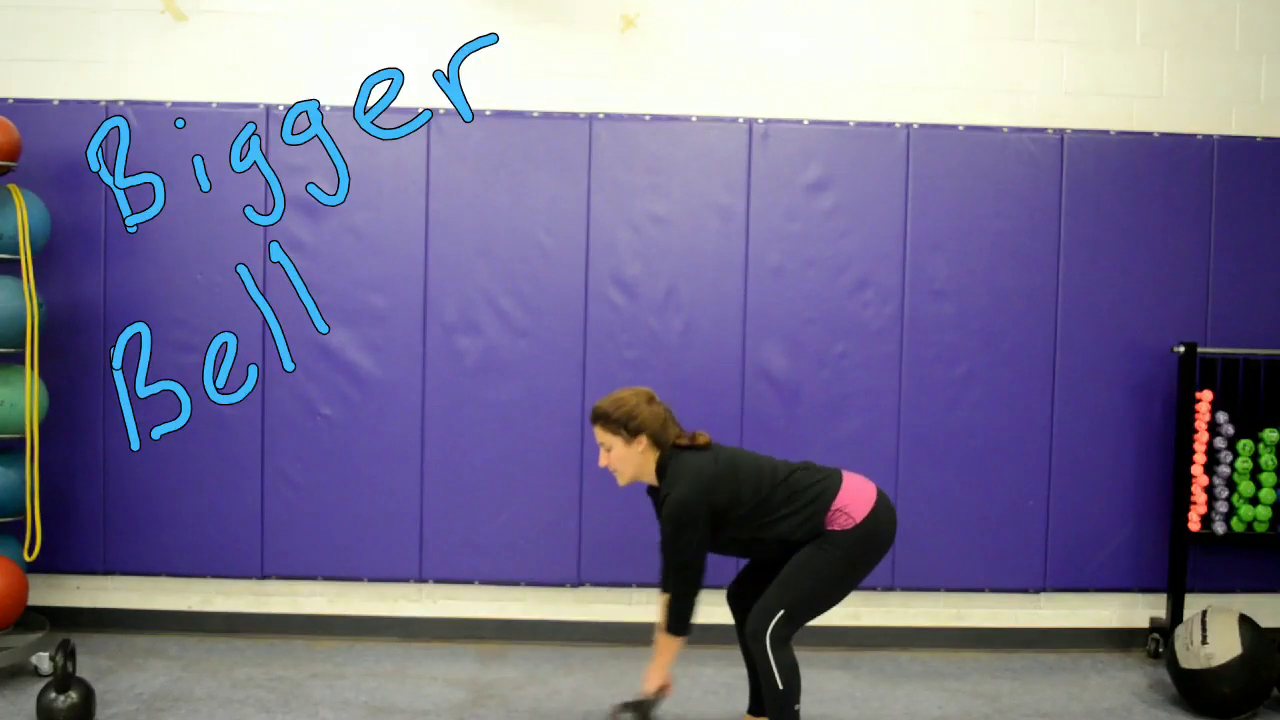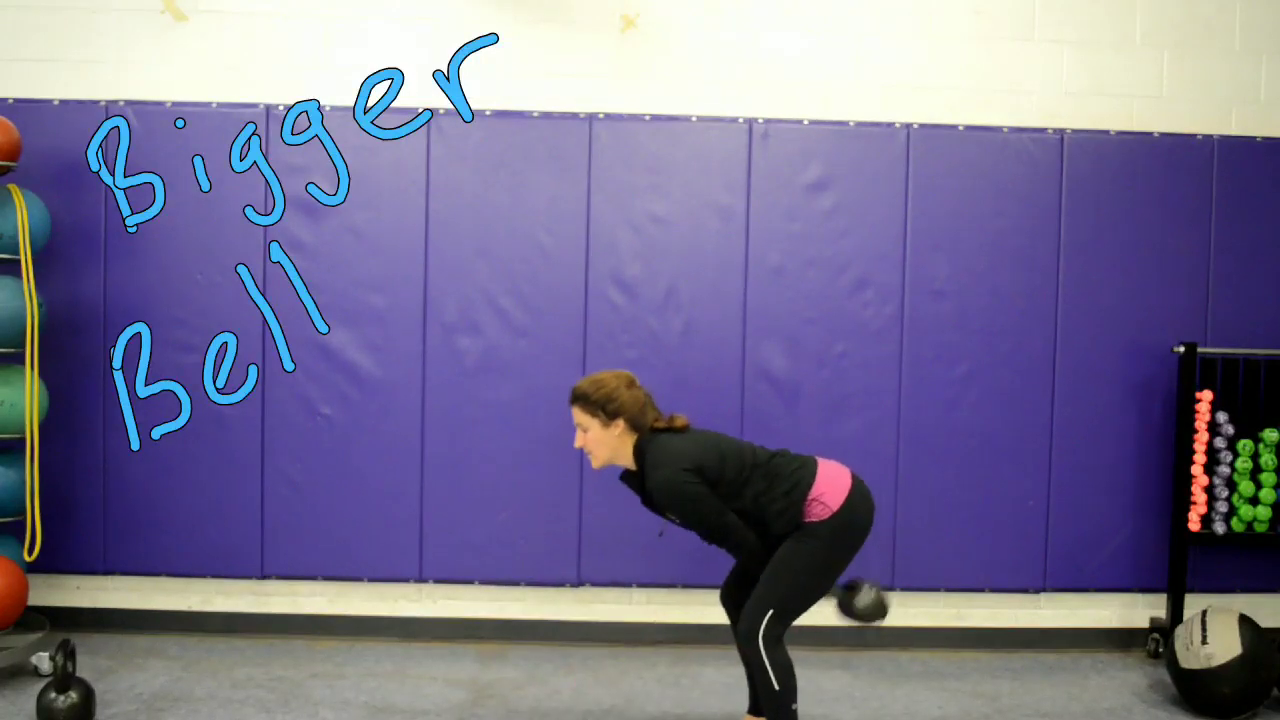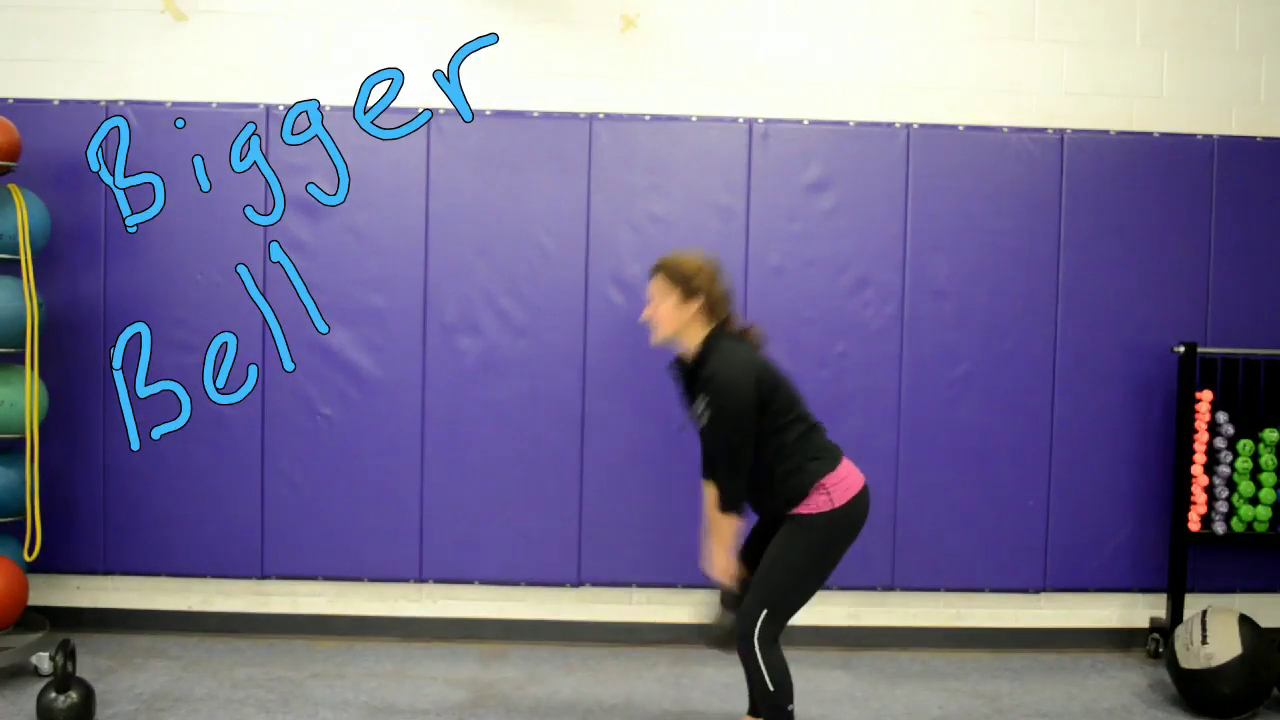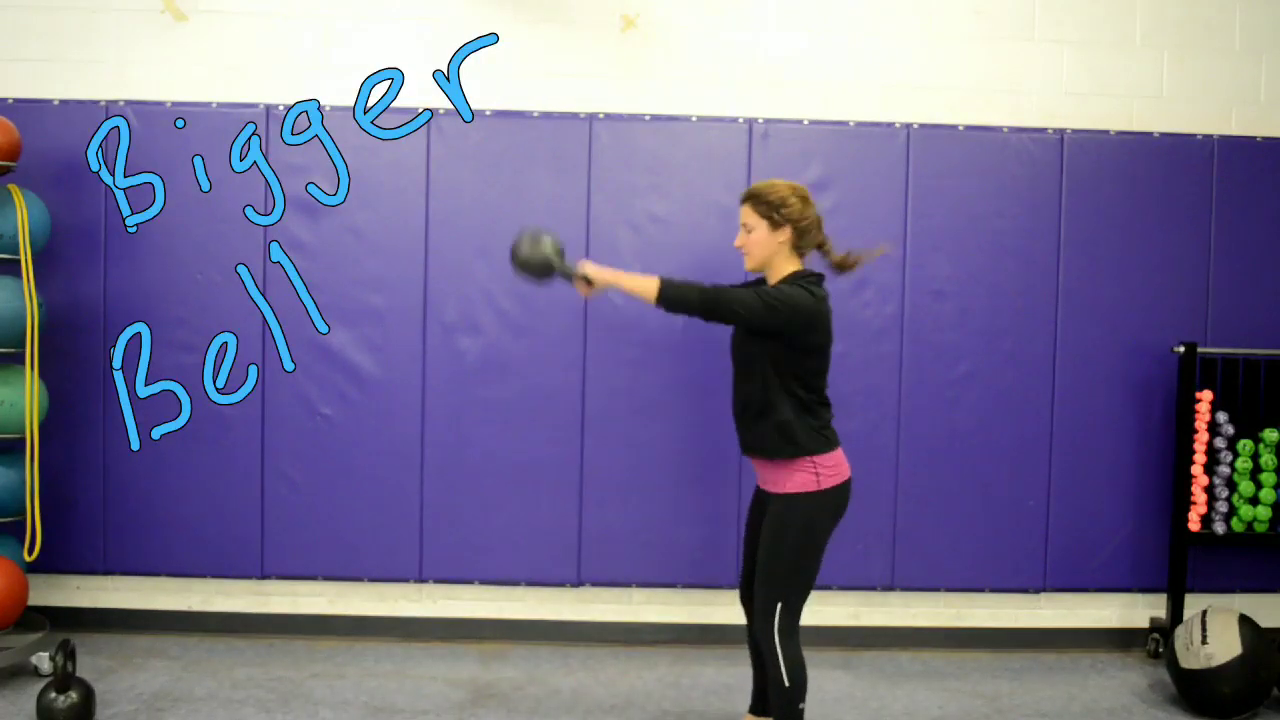
dt=0.4s
person 1, frame 1
left shoulder: (686, 490)
right shoulder: (674, 474)
left elbow: (685, 584)
right elbow: (678, 574)
left wrist: (660, 667)
right wrist: (661, 654)
left hip: (856, 522)
right hip: (829, 515)
left knee: (767, 627)
right knee: (744, 599)
person 1, frame 2
left shoulder: (669, 475)
right shoulder: (654, 459)
left elbow: (736, 537)
right elbow: (734, 529)
left wrist: (781, 584)
left hip: (835, 510)
right hip: (813, 503)
left knee: (757, 627)
right knee: (738, 598)
person 1, frame 3
left shoulder: (729, 372)
right shoulder: (696, 365)
left elbow: (733, 471)
right elbow: (717, 465)
left wrist: (724, 555)
right wrist: (717, 546)
left hip: (826, 503)
right hip: (792, 500)
left knee: (755, 624)
right knee: (740, 603)
person 1, frame 4
left shoulder: (798, 304)
right shoulder: (775, 294)
left elbow: (706, 301)
right elbow: (710, 301)
left wrist: (608, 276)
right wrist: (610, 278)
left hip: (808, 484)
right hip: (778, 480)
left knee: (778, 619)
right knee: (758, 602)
